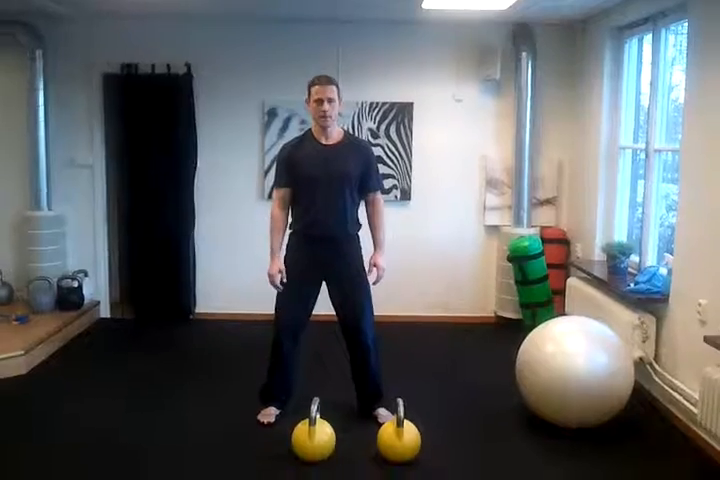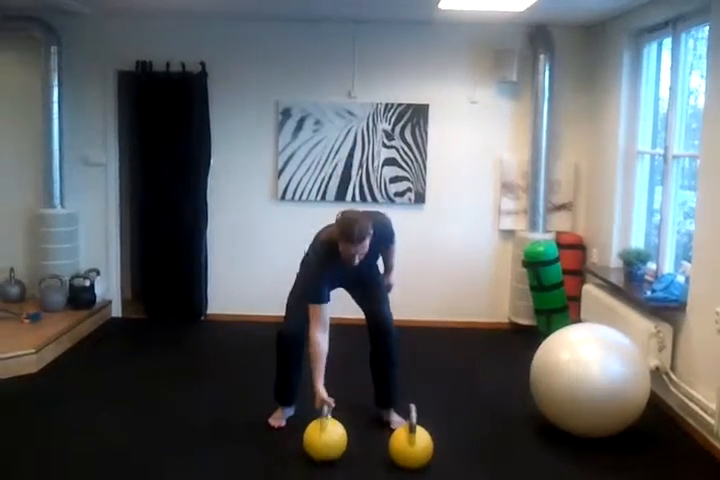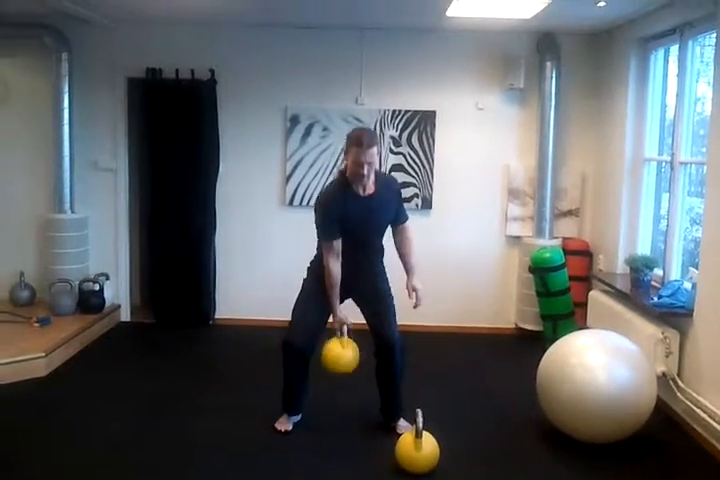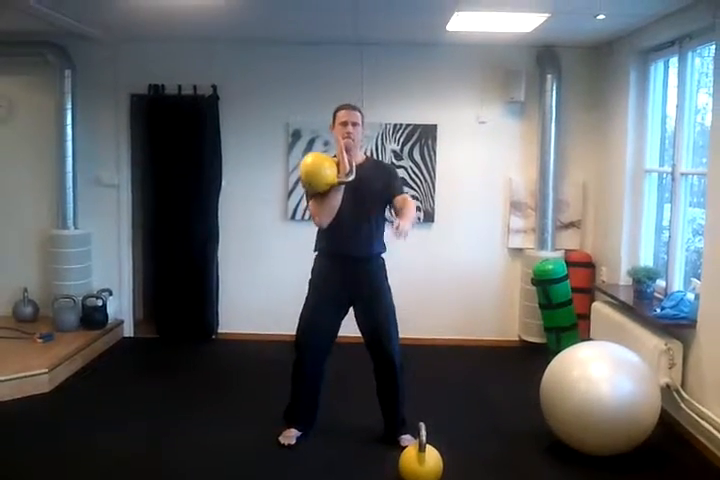
dt=1s
person 1, frame 1
left shoulder: (360, 151)
right shoulder: (292, 151)
left elbow: (374, 202)
right elbow: (280, 206)
left wrist: (379, 250)
right wrist: (275, 256)
left hip: (346, 250)
right hip: (302, 251)
left knee: (360, 328)
right knee: (287, 327)
left ankle: (371, 403)
right ankle: (274, 400)
person 1, frame 2
left shoulder: (381, 225)
right shoulder: (320, 256)
right elbow: (319, 330)
left wrist: (389, 273)
right wrist: (318, 386)
left hip: (366, 273)
right hip: (317, 274)
left knee: (384, 328)
right knee: (290, 332)
left ankle: (386, 407)
right ankle: (285, 404)
person 1, frame 3
left shoulder: (391, 187)
right shoulder: (330, 198)
left elbow: (401, 230)
right elbow: (332, 256)
left wrist: (411, 275)
right wrist: (335, 306)
left hip: (371, 271)
right hip: (328, 271)
left knee: (389, 341)
right knee: (296, 341)
left ankle: (393, 415)
right ankle: (292, 410)
person 1, frame 4
left shoulder: (383, 171)
left elbow: (406, 203)
right elbow: (321, 218)
left wrist: (405, 219)
right wrist: (342, 177)
left hip: (370, 269)
right hip: (329, 268)
left knee: (387, 351)
right knee: (309, 347)
left ankle: (396, 427)
right ankle: (298, 421)
